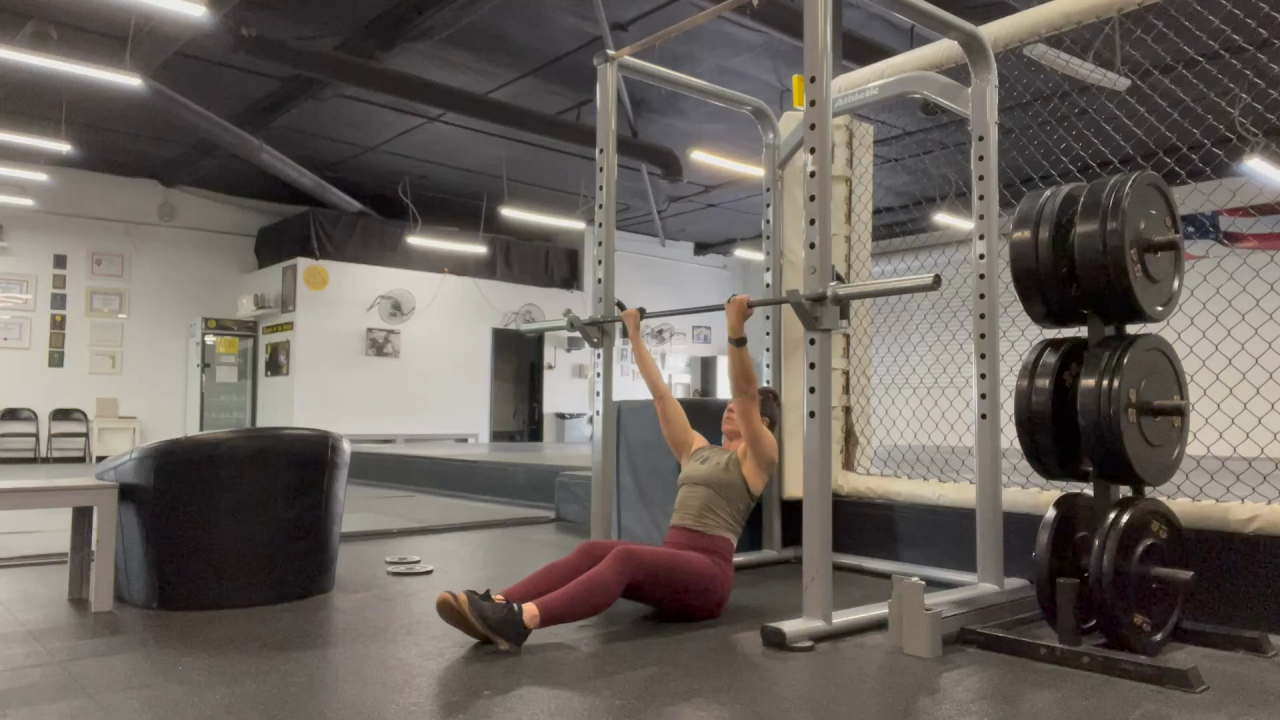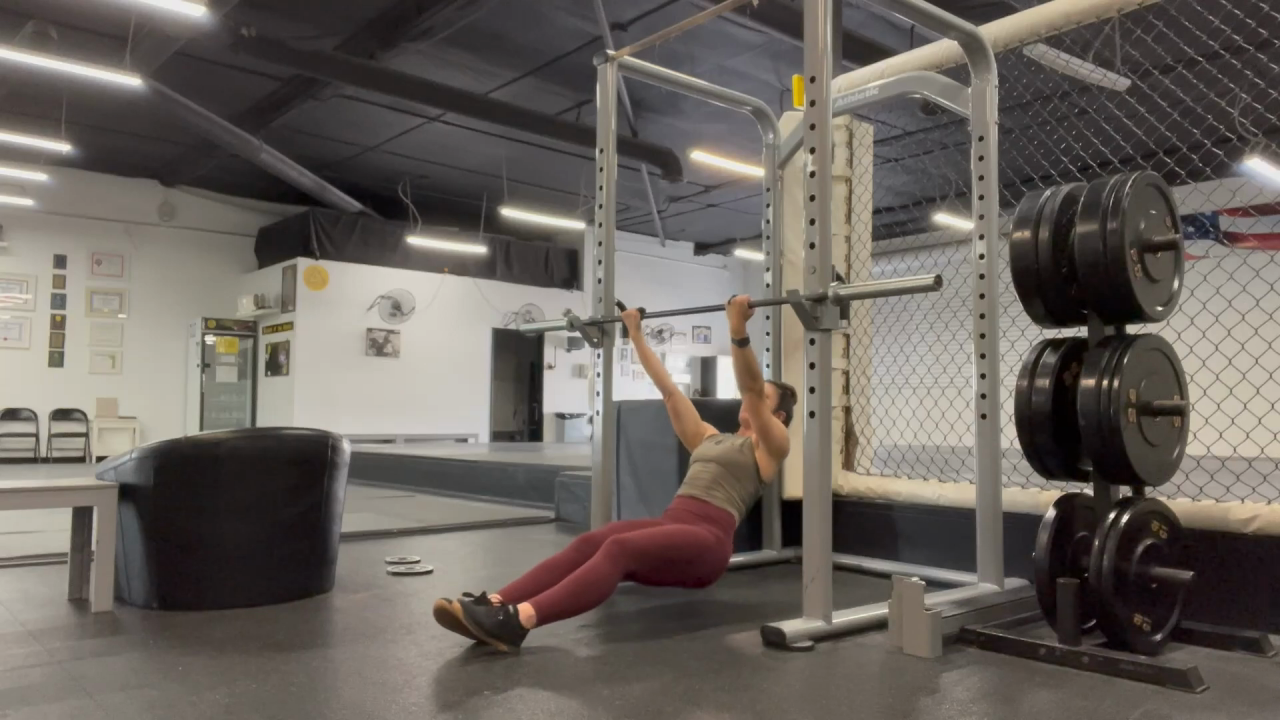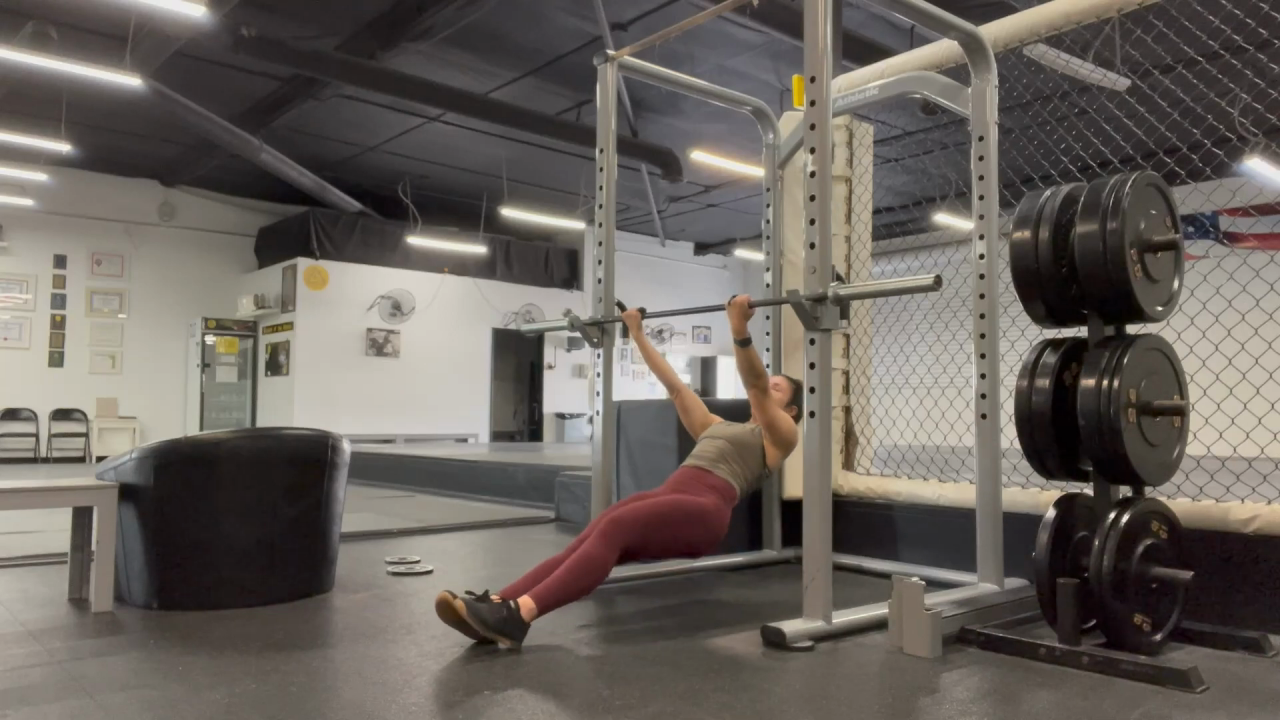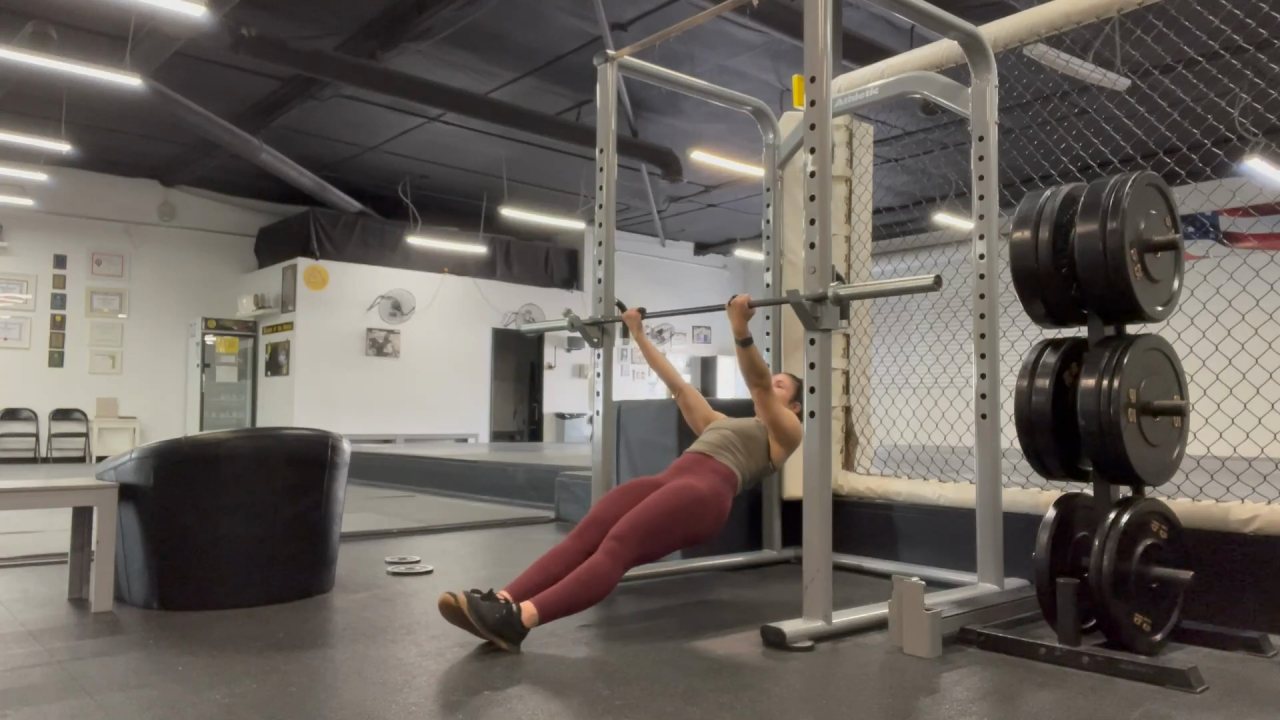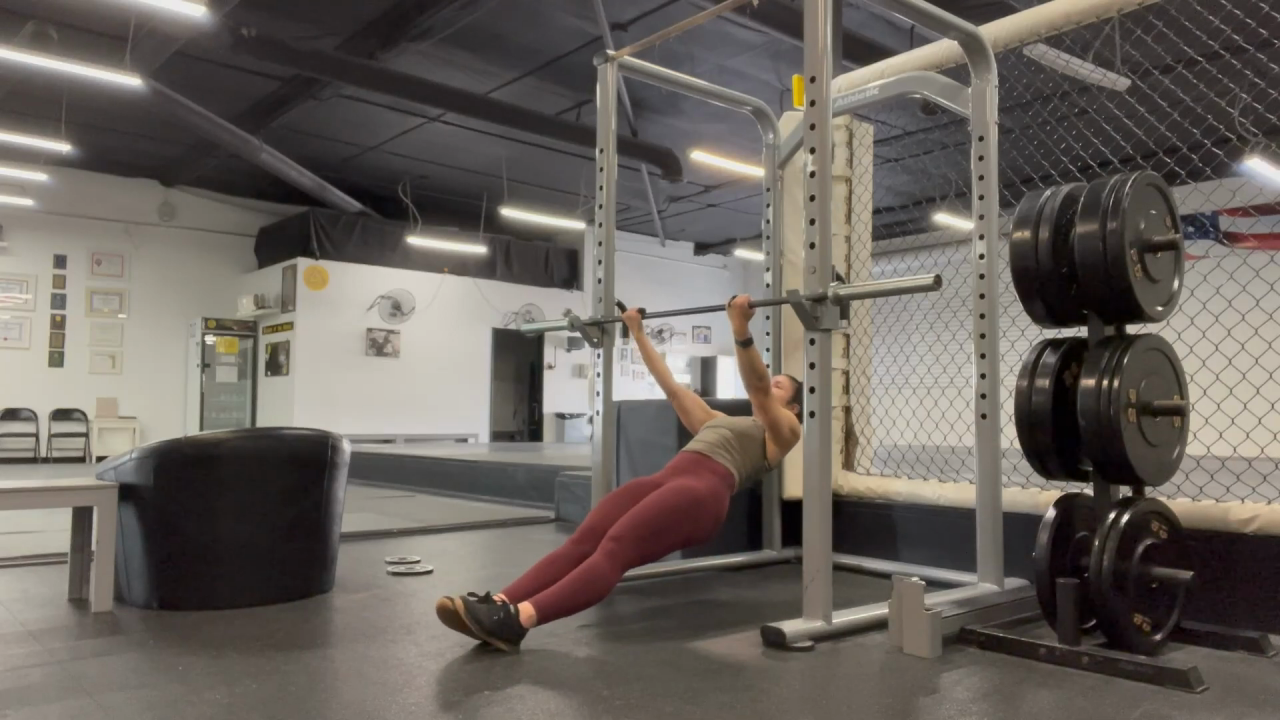
dt=0.3s
person 1, frame 1
left shoulder: (756, 458)
right shoulder: (697, 449)
left elbow: (747, 394)
right elbow: (661, 394)
left wrist: (736, 331)
right wrist: (635, 335)
left hip: (707, 570)
right hip: (672, 556)
left knee: (625, 559)
right knee: (591, 552)
left ankle: (518, 622)
right ankle: (497, 607)
person 1, frame 2
left shoulder: (770, 446)
right shoulder: (709, 437)
left elbow: (754, 389)
right elbow: (669, 391)
left wrist: (738, 331)
right wrist: (637, 335)
left hip: (707, 540)
right hip: (671, 526)
left knee: (619, 550)
right knee: (587, 545)
left ankle: (517, 621)
right ankle: (493, 606)
person 1, frame 3
left shoulder: (781, 435)
right shoulder: (718, 427)
left elbow: (756, 385)
right elbow: (676, 388)
left wrist: (740, 330)
right wrist: (638, 335)
left hip: (704, 507)
right hip: (668, 494)
left knee: (611, 533)
right knee: (583, 545)
left ankle: (515, 616)
right ankle: (495, 604)
person 1, frame 4
left shoulder: (786, 432)
right shoulder: (722, 422)
left elbow: (759, 383)
right elbow: (678, 386)
left wrist: (741, 329)
right wrist: (639, 334)
left hip: (706, 492)
right hip: (670, 479)
left knee: (618, 545)
right knee: (587, 534)
left ankle: (517, 619)
right ankle: (502, 601)
person 1, frame 5
left shoulder: (784, 430)
right shoulder: (721, 421)
left elbow: (759, 395)
right elbow: (673, 388)
left wrist: (742, 331)
right wrist: (639, 335)
left hip: (701, 491)
right hip: (664, 478)
left knee: (615, 548)
right knee: (582, 542)
left ankle: (516, 621)
right ankle: (496, 606)
